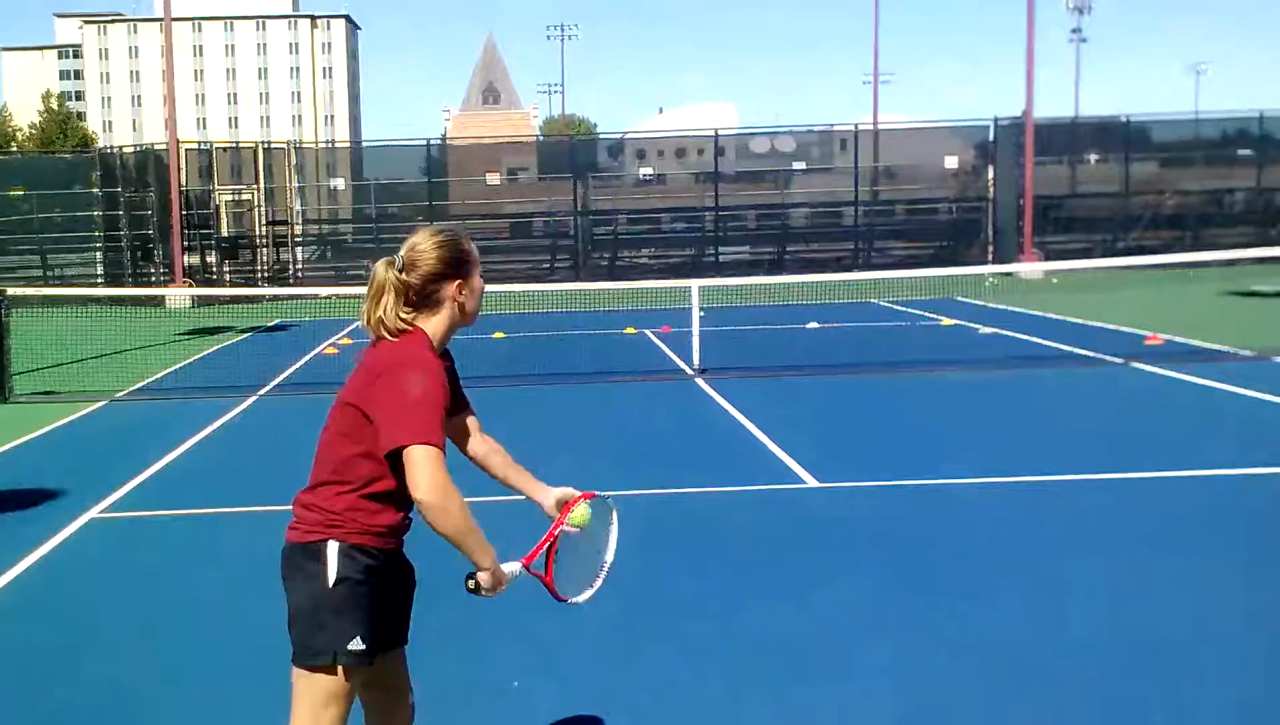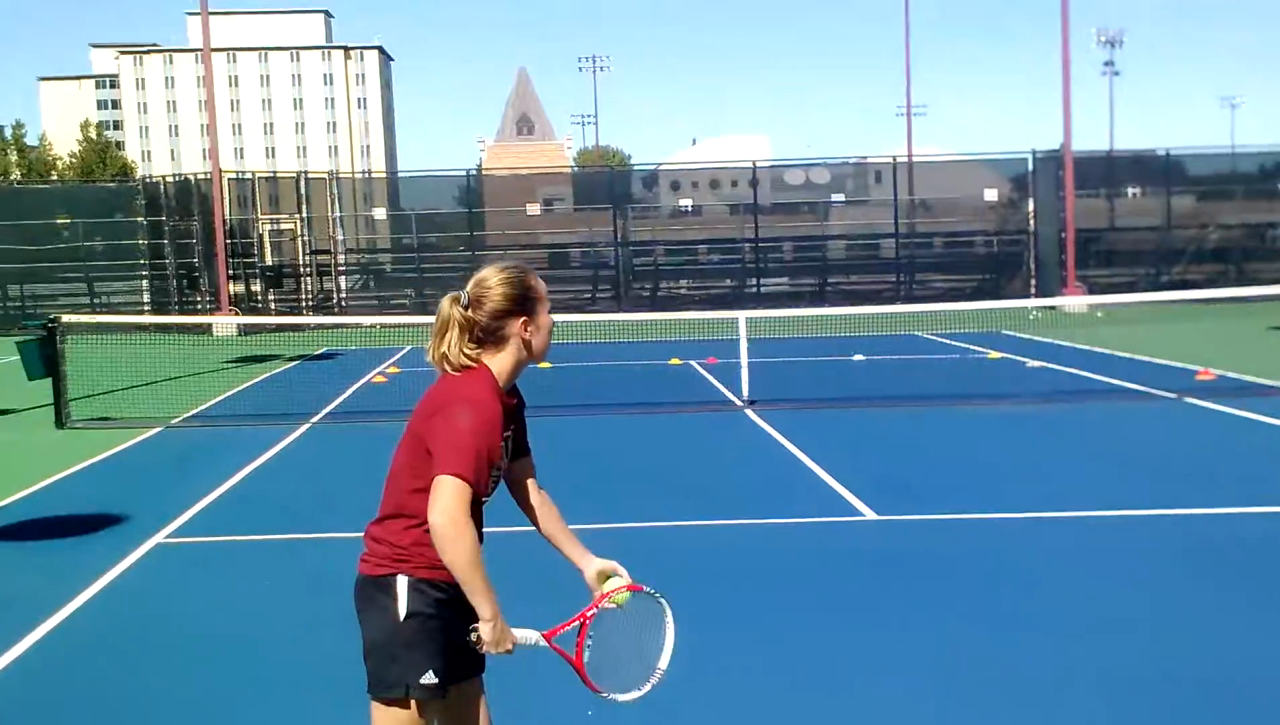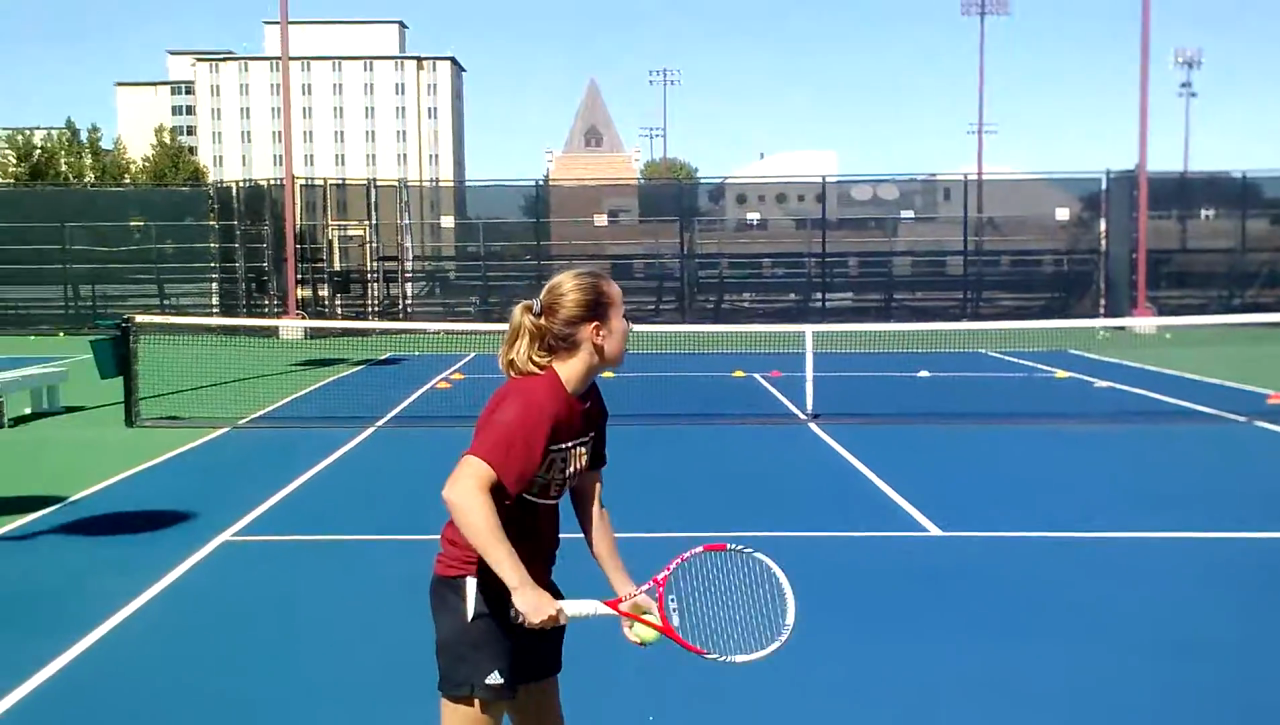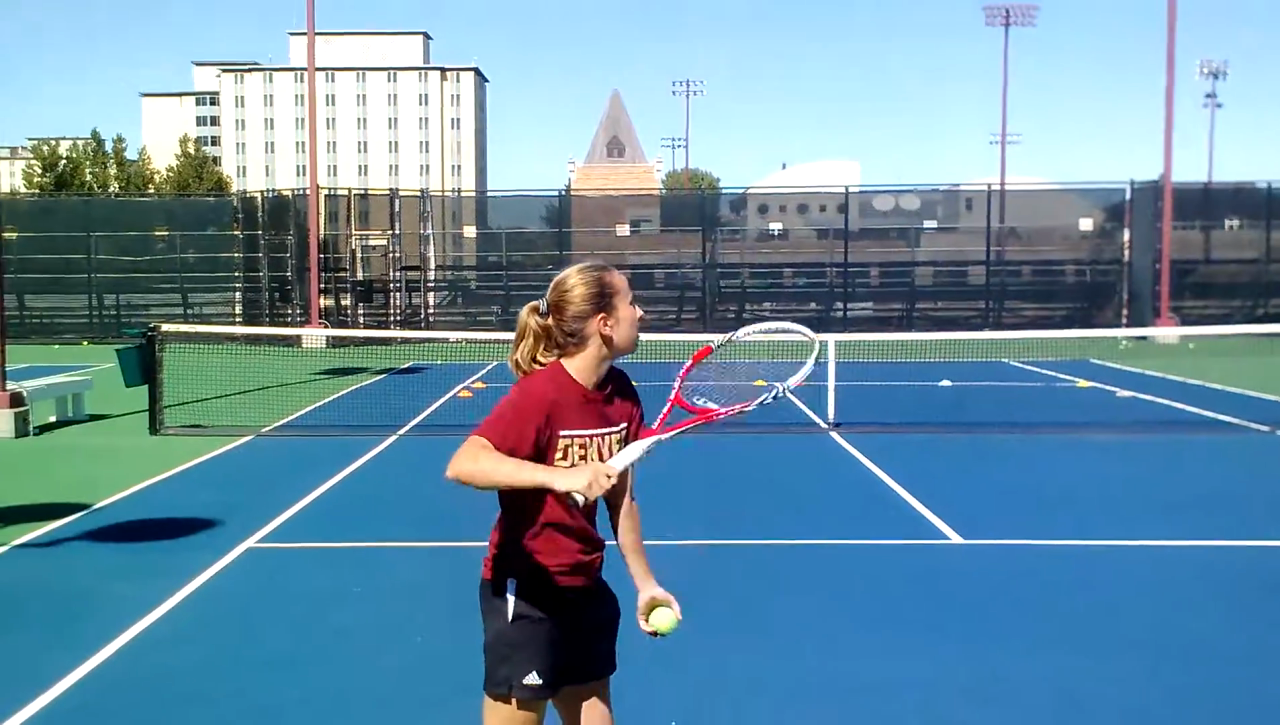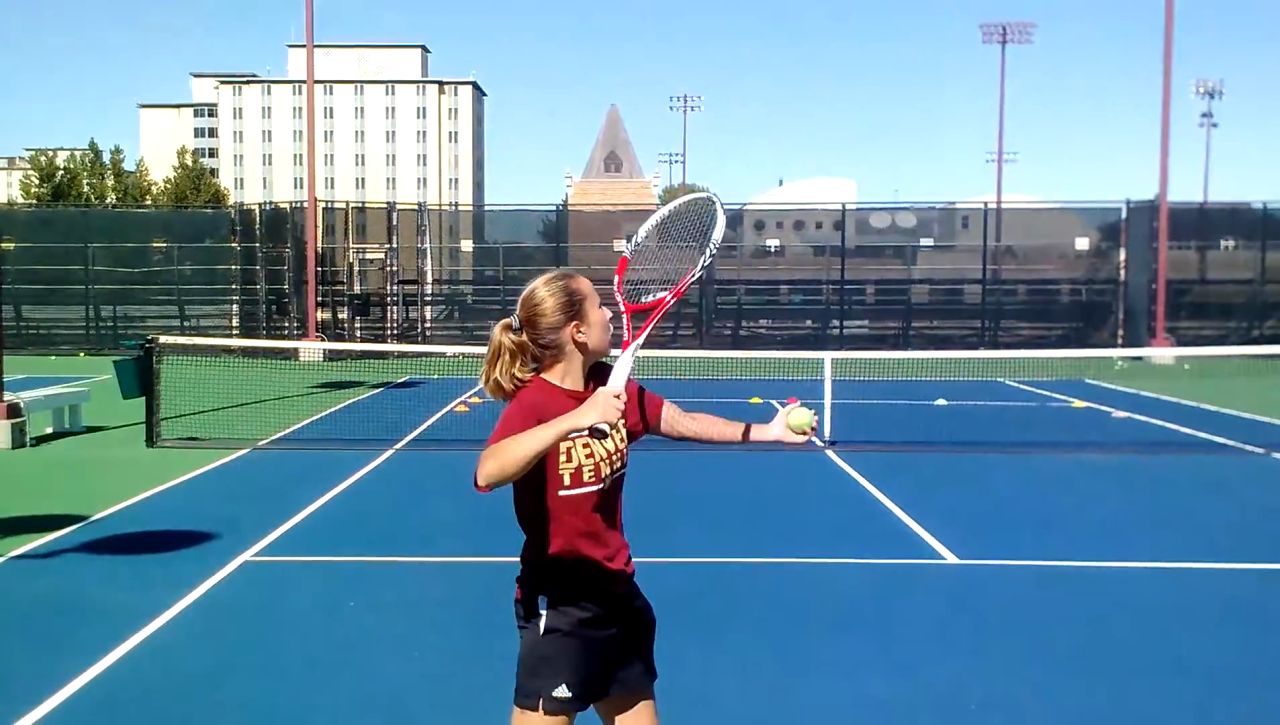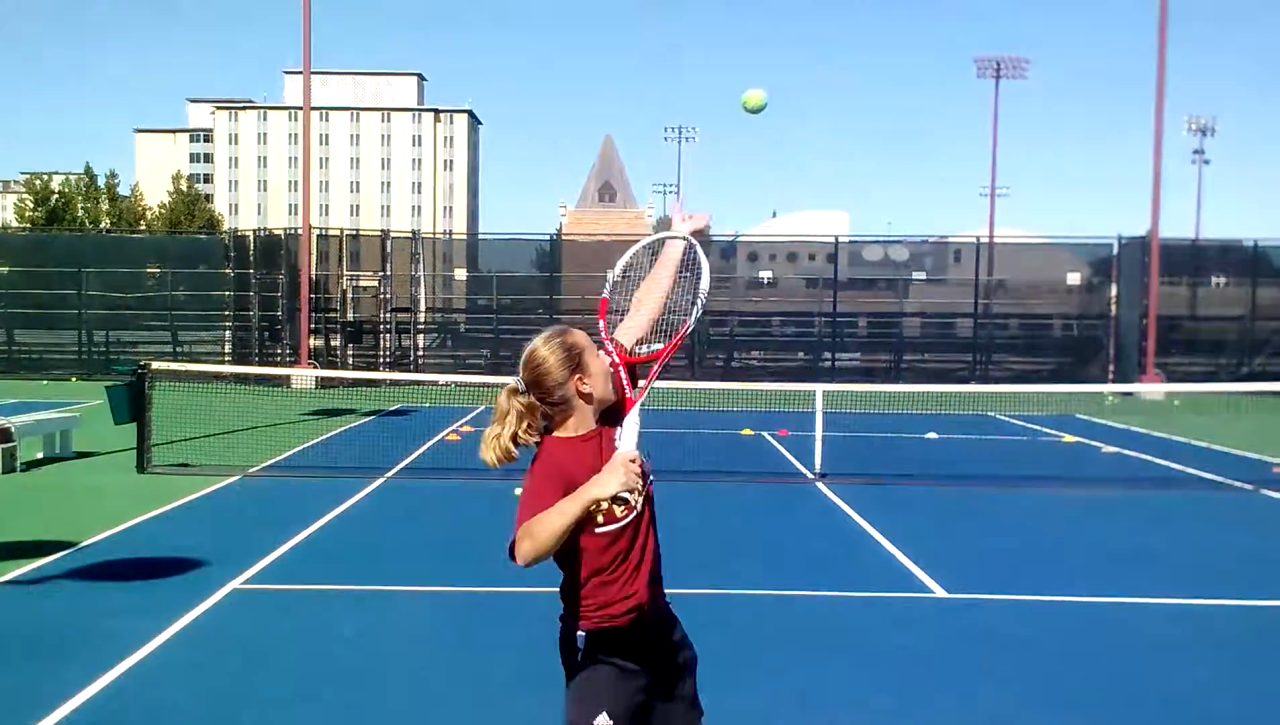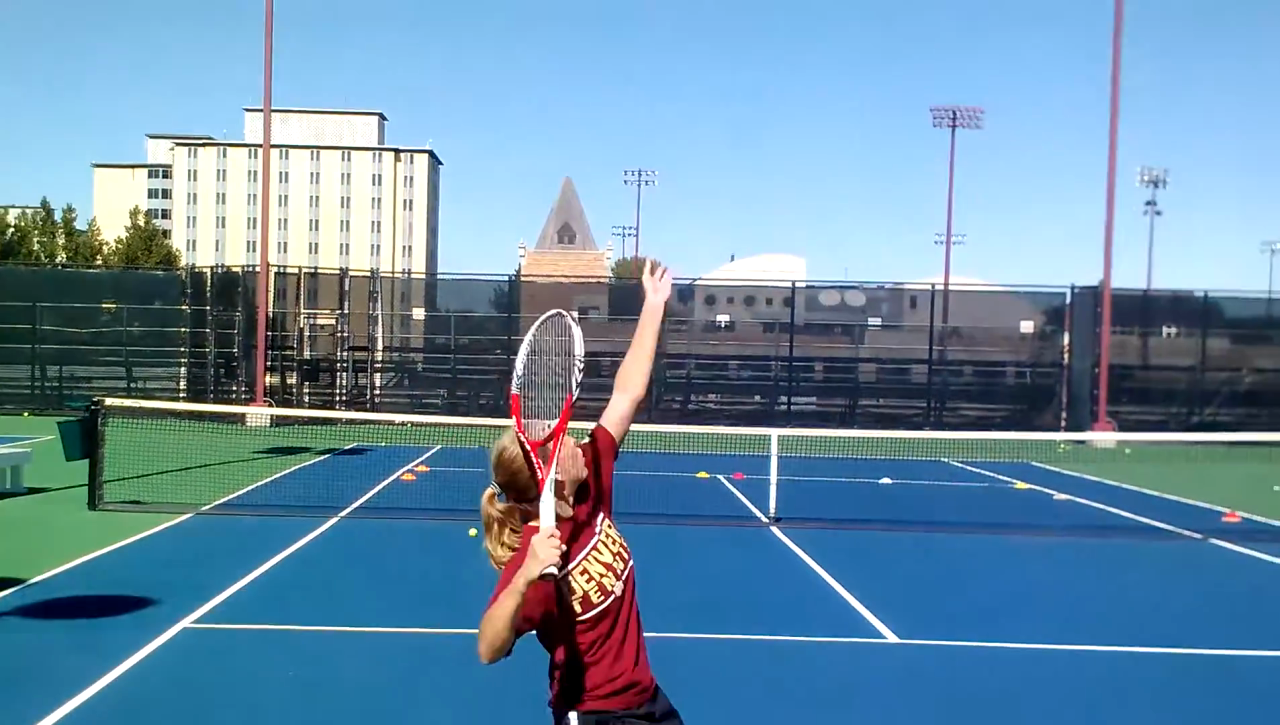
dt=0.2s
person 1, frame 1
left shoulder: (426, 356)
right shoulder: (411, 367)
left elbow: (471, 437)
right elbow: (429, 491)
left wrist: (541, 493)
right wrist: (487, 562)
left hip: (373, 552)
right hip: (336, 554)
person 1, frame 2
left shoulder: (501, 396)
right shoulder: (472, 403)
left elbow: (527, 490)
right elbow: (446, 517)
left wrist: (585, 560)
right wrist: (491, 613)
left hip: (446, 585)
right hip: (406, 587)
person 1, frame 3
left shoulder: (588, 403)
right shoulder: (533, 401)
left elbow: (590, 504)
right elbow: (461, 492)
left wrist: (624, 587)
right wrist: (523, 588)
left hip: (529, 588)
right hip: (479, 587)
person 1, frame 4
left shoulder: (621, 392)
right shoulder: (540, 393)
right elbow: (462, 465)
left wrist: (644, 582)
right wrist: (559, 476)
left hip: (585, 588)
right hip: (526, 592)
person 1, frame 5
left shoulder: (611, 385)
right shoulder: (529, 405)
left elbow: (680, 420)
right elbow: (487, 474)
left wrist: (760, 430)
right wrist: (575, 419)
left hip: (616, 592)
right hip: (560, 606)
person 1, frame 6
left shoulder: (611, 414)
right shoulder: (551, 468)
left elbow: (640, 317)
right elbow: (526, 551)
left wrist: (678, 240)
right wrist: (595, 488)
left hip: (656, 627)
right hip: (607, 645)
person 1, frame 7
left shoulder: (592, 489)
right shoulder: (534, 556)
left elbow: (627, 392)
right elbow: (490, 650)
left wrist: (654, 306)
right wrist: (525, 576)
